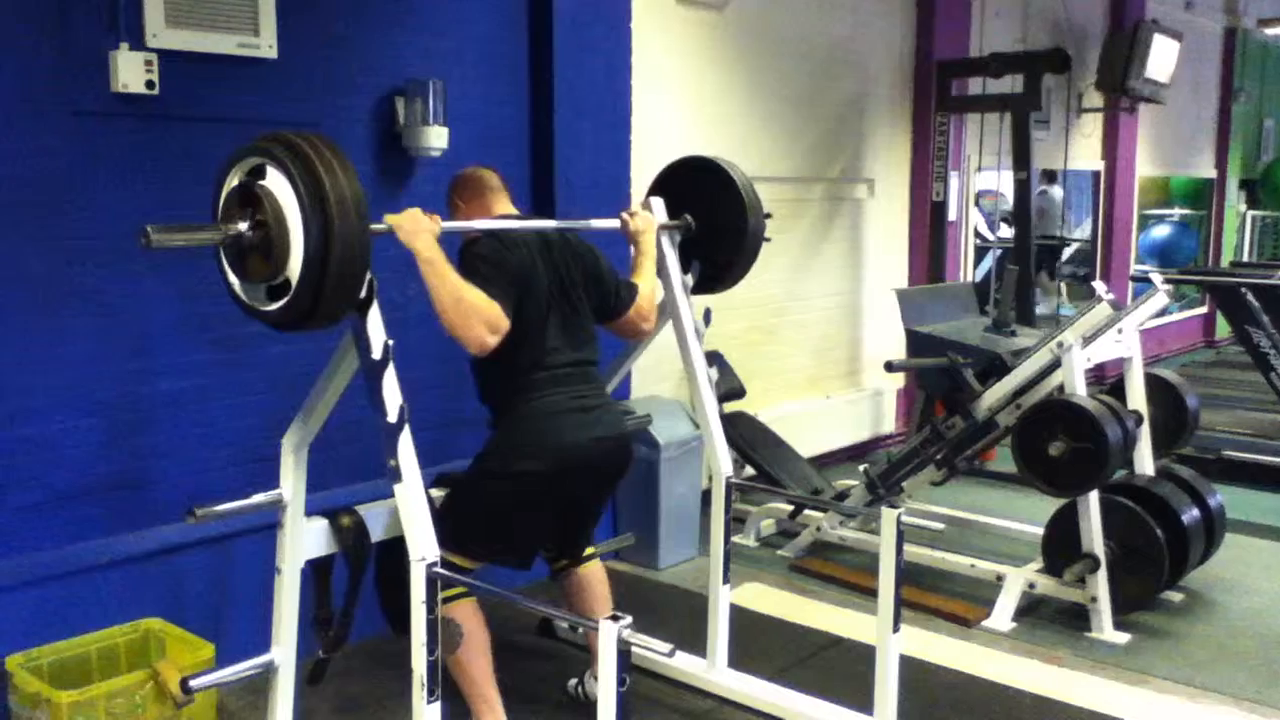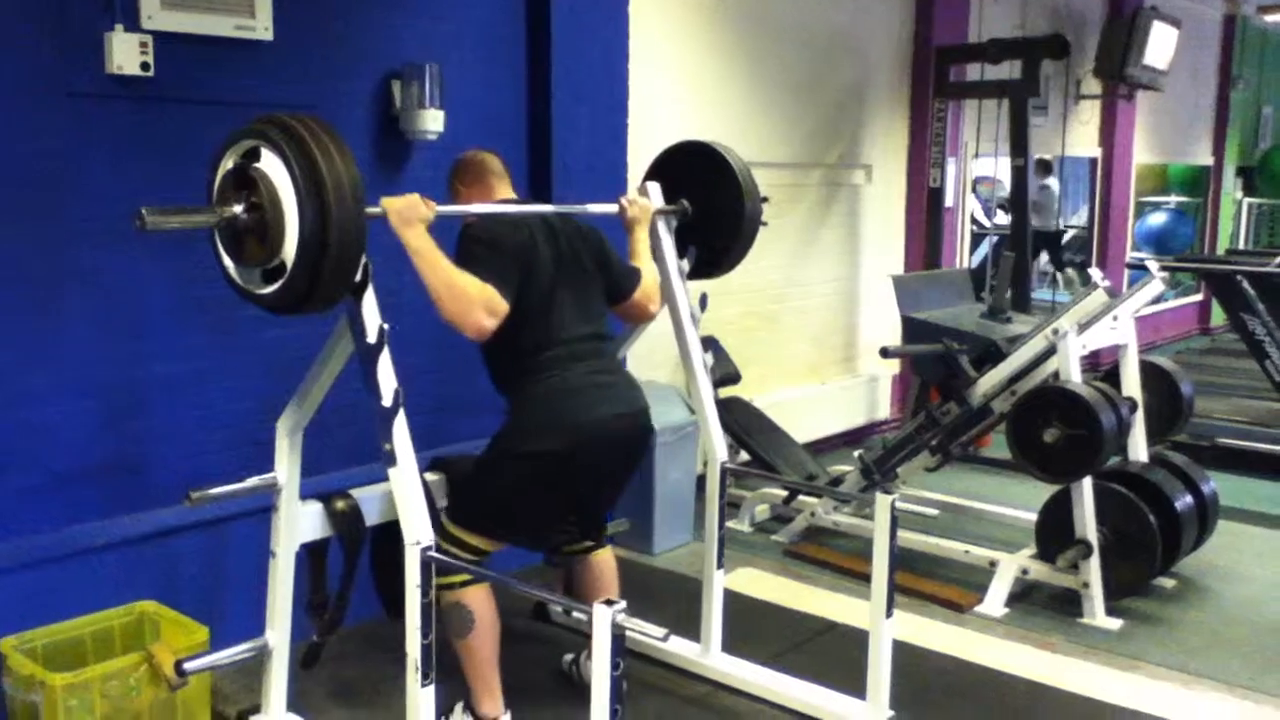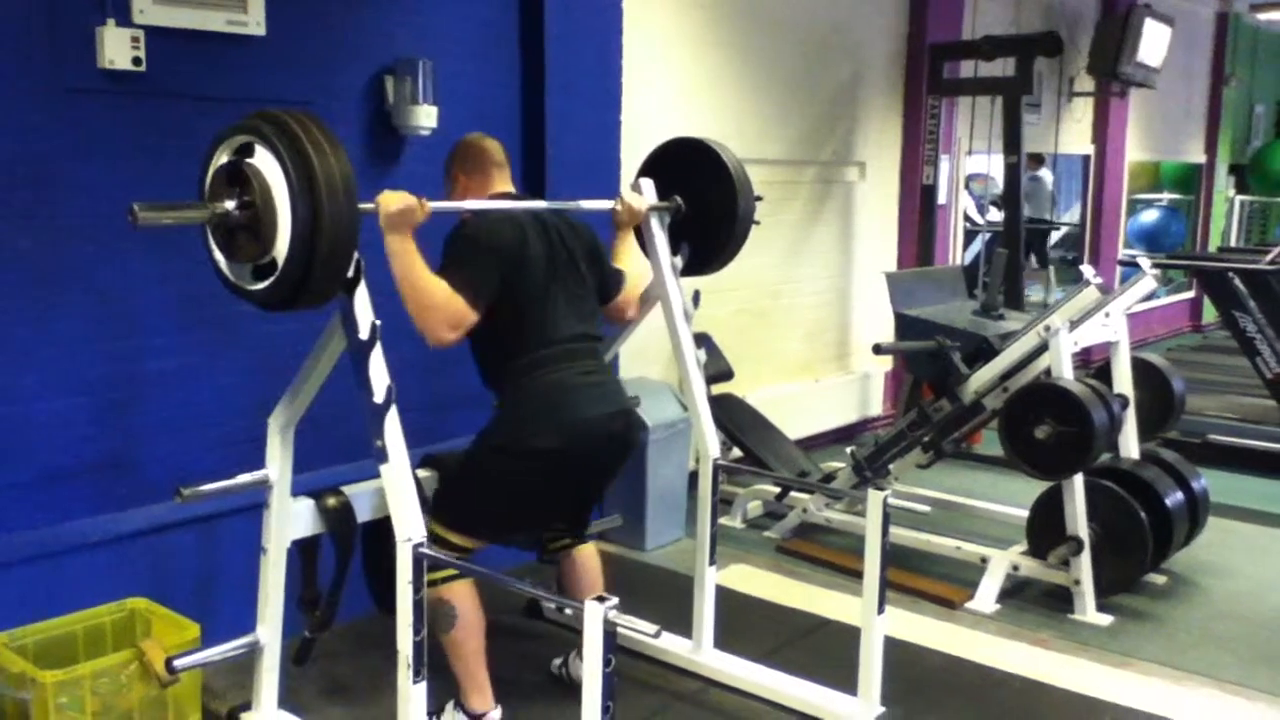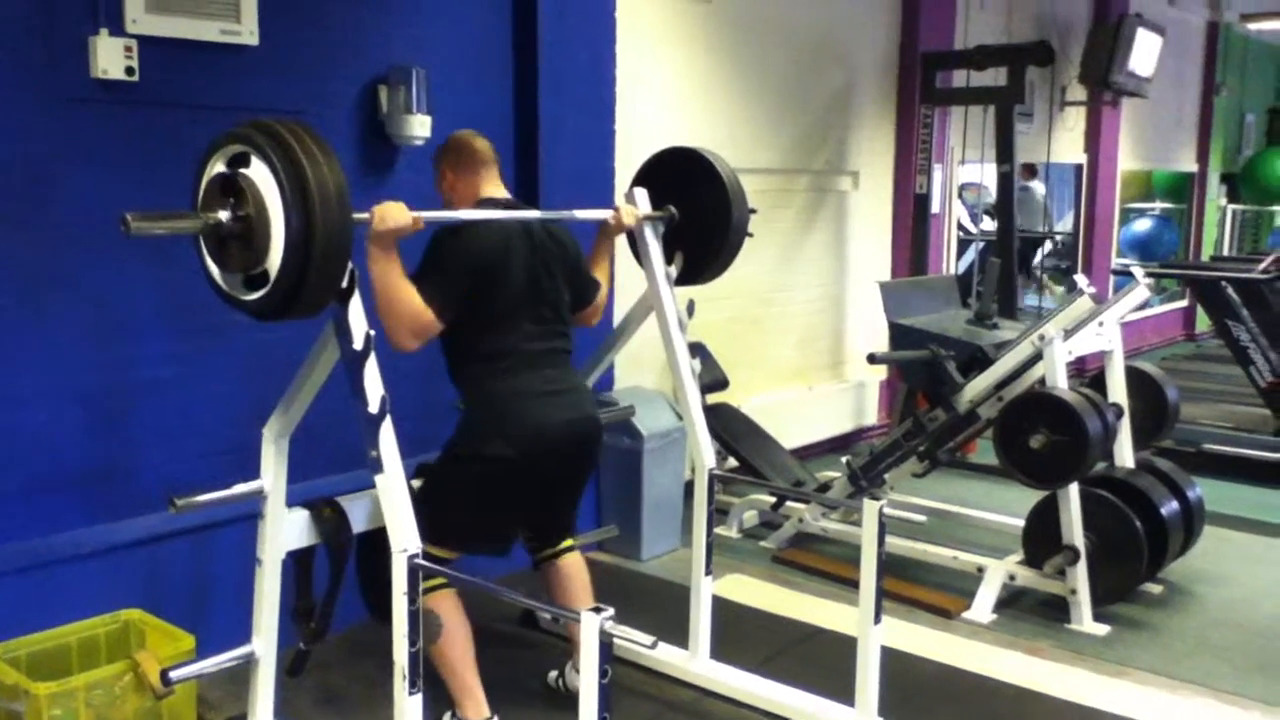
dt=0.3s
person 1, frame 1
left shoulder: (487, 248)
right shoulder: (574, 245)
left elbow: (482, 333)
right elbow: (642, 320)
left wrist: (424, 245)
right wrist: (646, 243)
left hip: (539, 443)
right hip: (608, 435)
left knee: (438, 571)
right knee: (571, 546)
person 1, frame 2
left shoulder: (487, 233)
right shoulder: (576, 228)
left elbow: (480, 318)
right elbow: (647, 305)
left wrist: (415, 234)
right wrist: (639, 231)
left hip: (558, 423)
right hip: (628, 413)
left knee: (451, 555)
right knee: (582, 529)
person 1, frame 3
left shoulder: (480, 231)
right shoulder: (570, 225)
left elbow: (444, 325)
right elbow: (626, 306)
left wrist: (399, 237)
right wrist: (627, 230)
left hip: (544, 422)
right hip: (613, 413)
left knee: (437, 552)
right knee: (565, 528)
right ankle: (592, 660)
person 1, frame 4
left shoulder: (463, 236)
right shoulder: (554, 231)
left elbow: (409, 332)
right elbow: (590, 312)
left wrist: (381, 246)
right wrist: (608, 240)
left hip: (507, 427)
right hip: (577, 415)
left knee: (421, 562)
right knee: (552, 536)
right ankle: (587, 669)
